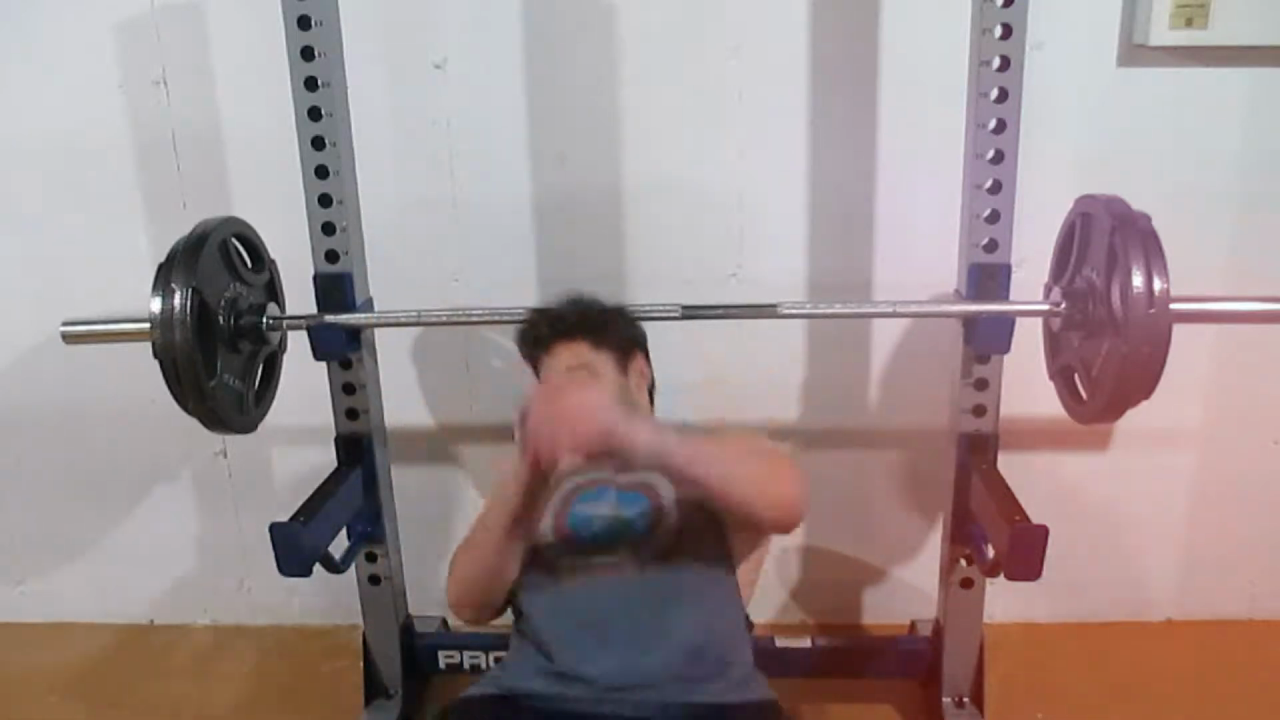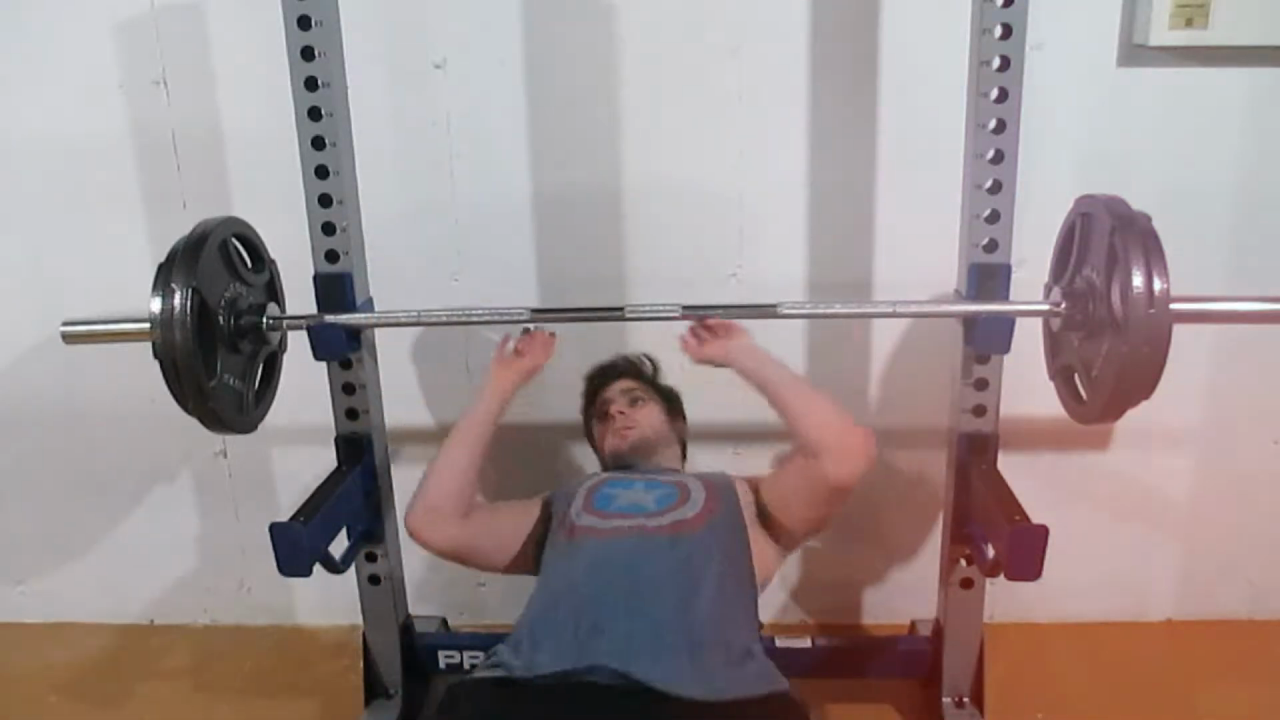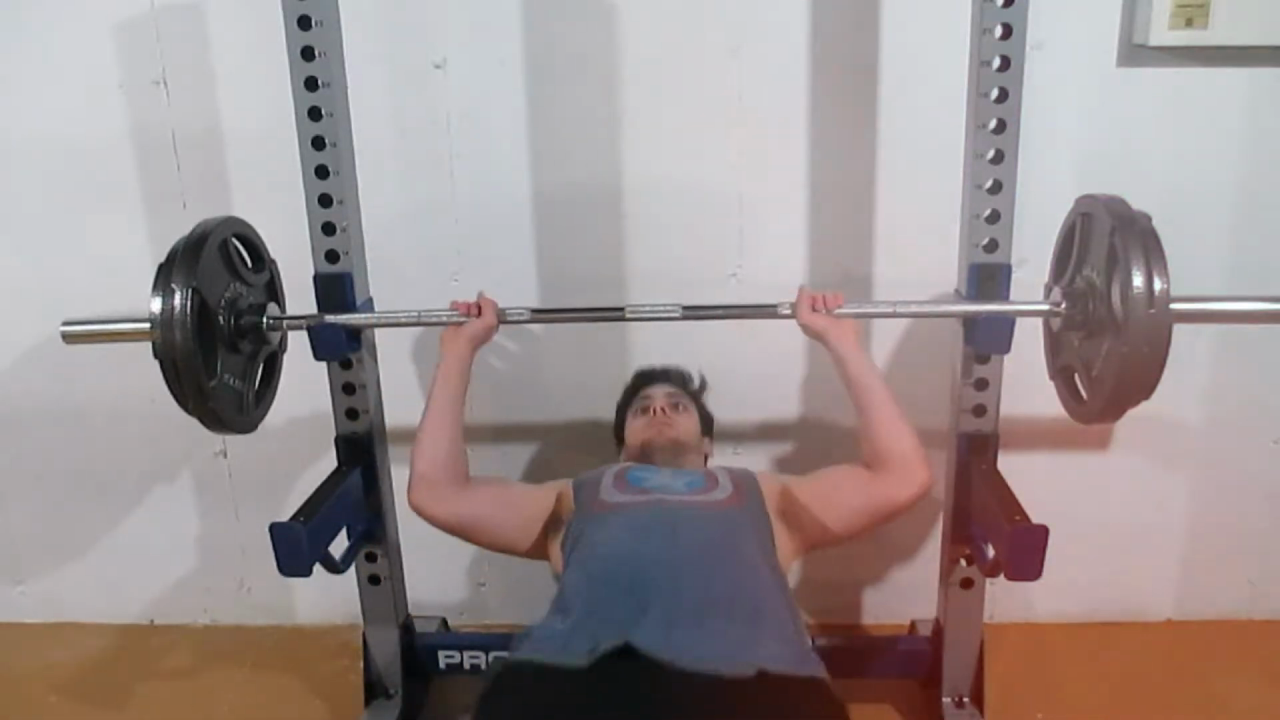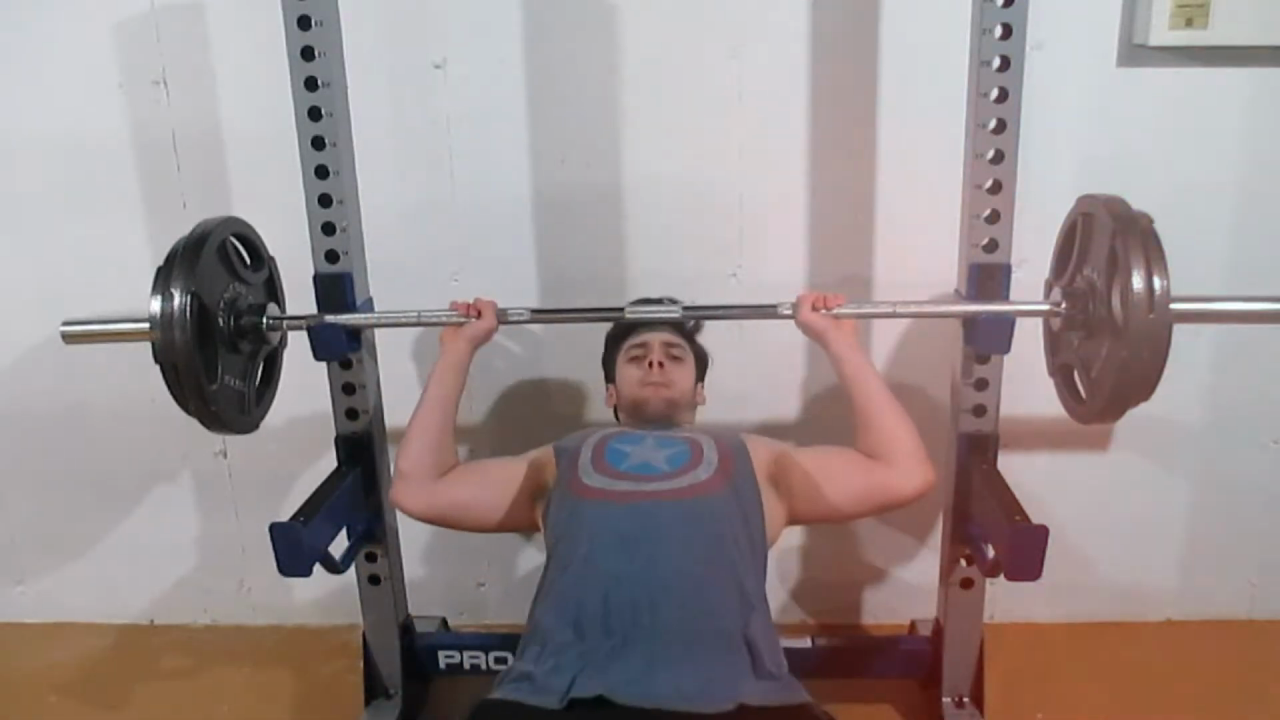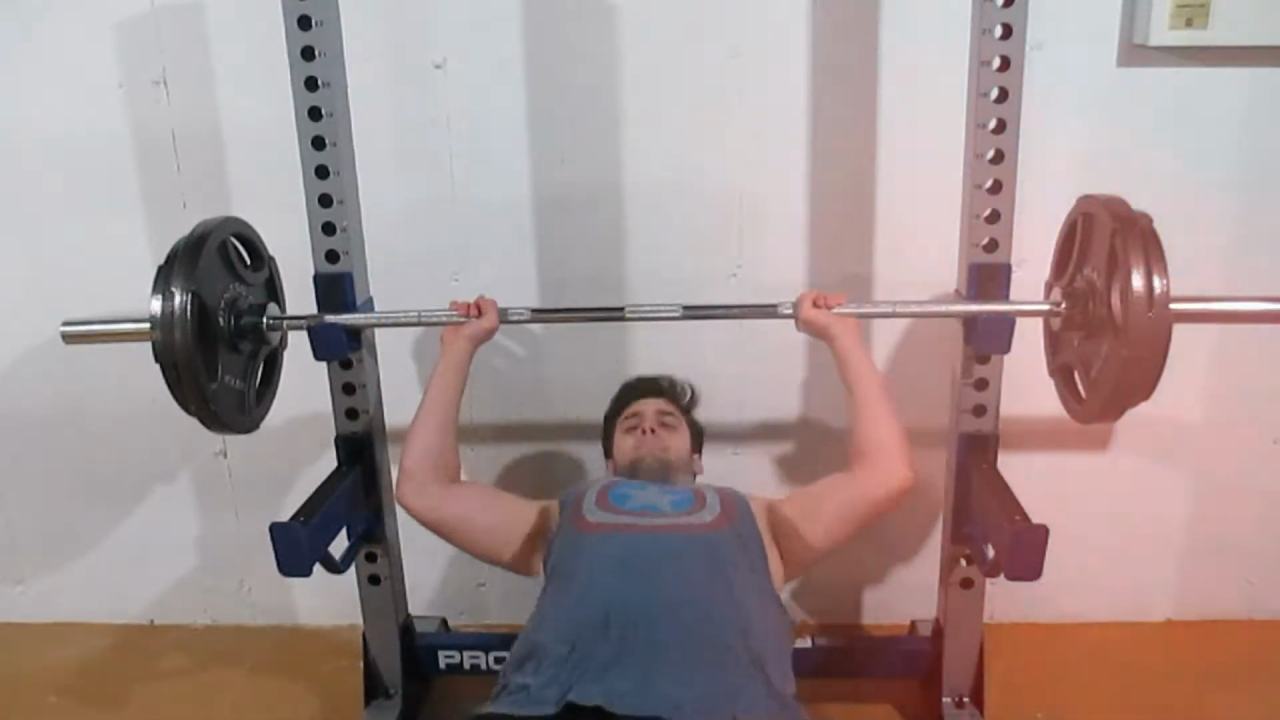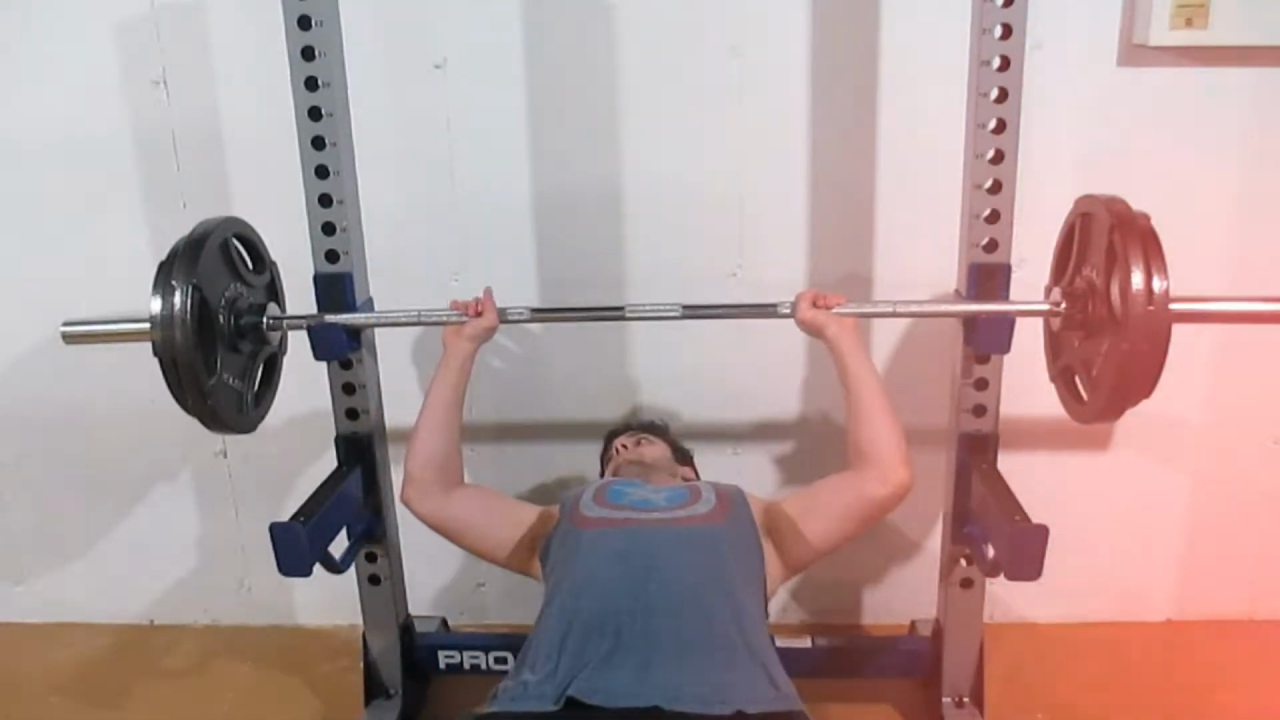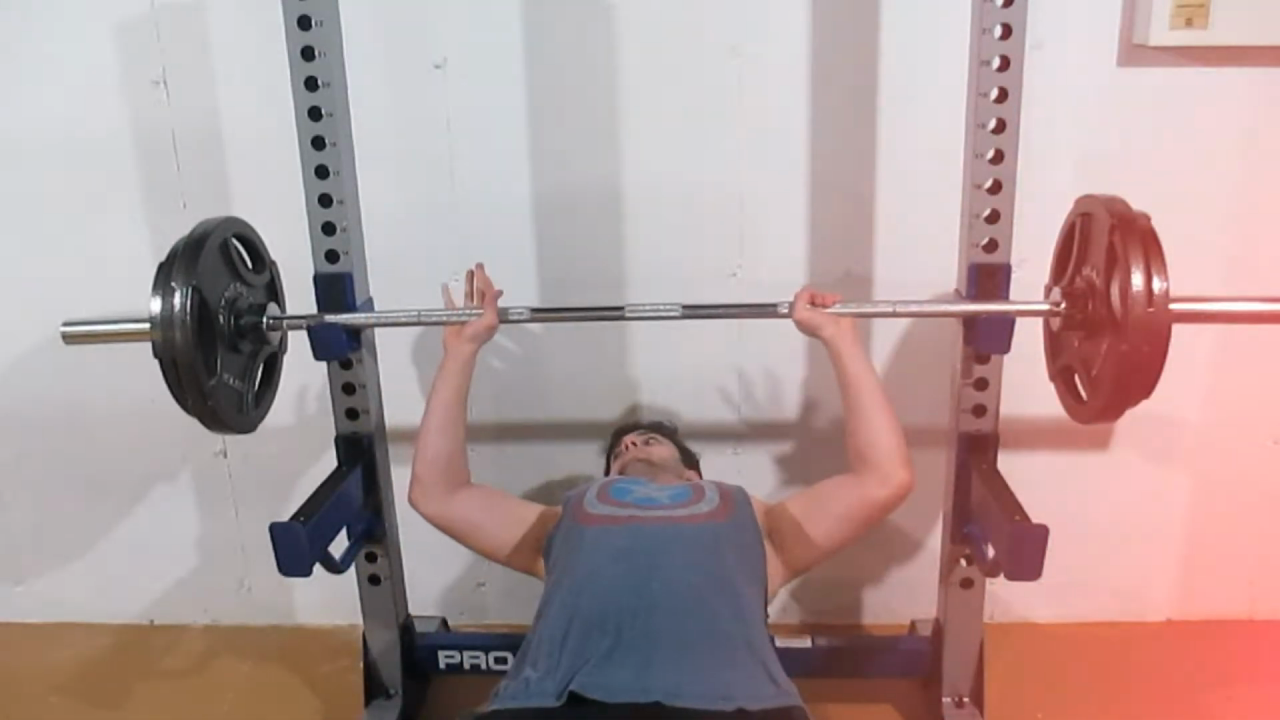
dt=0.4s
person 1, frame 1
left shoulder: (721, 462)
right shoulder: (534, 488)
left elbow: (781, 499)
right elbow: (469, 601)
left wrist: (634, 438)
right wrist: (526, 476)
person 1, frame 2
left shoulder: (739, 501)
right shoulder: (558, 508)
left elbow: (845, 455)
right elbow: (434, 521)
left wrist: (746, 356)
right wrist: (501, 386)
person 1, frame 3
left shoulder: (761, 496)
right shoulder: (574, 499)
left elbow: (901, 477)
right elbow: (437, 493)
left wrist: (842, 344)
right wrist: (460, 351)
left hip: (745, 676)
right hip: (577, 671)
person 1, frame 4
left shoulder: (753, 462)
right shoulder: (559, 464)
left elbow: (904, 471)
right elbow: (417, 487)
left wrist: (837, 340)
right wrist: (458, 350)
person 1, frame 5
left shoulder: (751, 519)
right shoulder: (563, 518)
left elbow: (885, 473)
right elbow: (425, 489)
left wrist: (842, 338)
right wrist: (459, 349)
person 1, frame 6
left shoulder: (748, 517)
right shoulder: (561, 522)
left elbow: (882, 477)
right elbow: (430, 491)
left wrist: (841, 338)
right wrist: (461, 349)
person 1, frame 7
left shoulder: (750, 518)
right shoulder: (564, 522)
left elbow: (884, 478)
right elbow: (436, 491)
left wrist: (838, 337)
right wrist: (463, 348)
